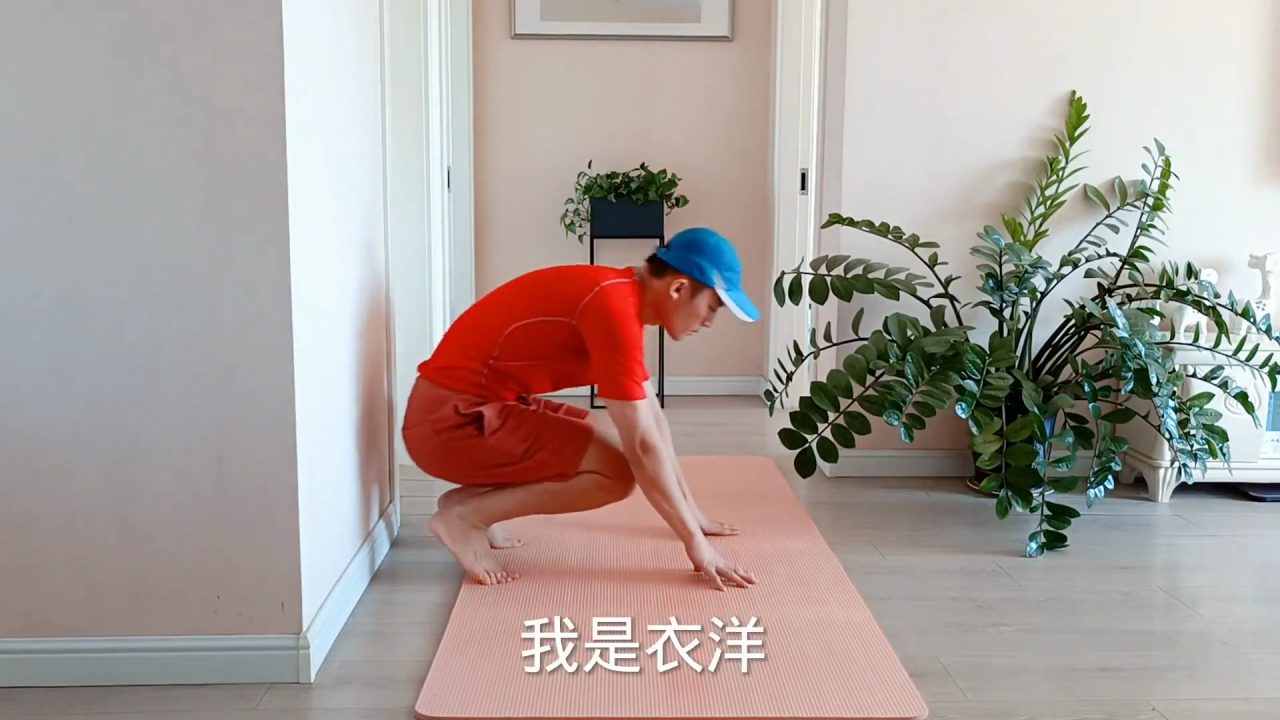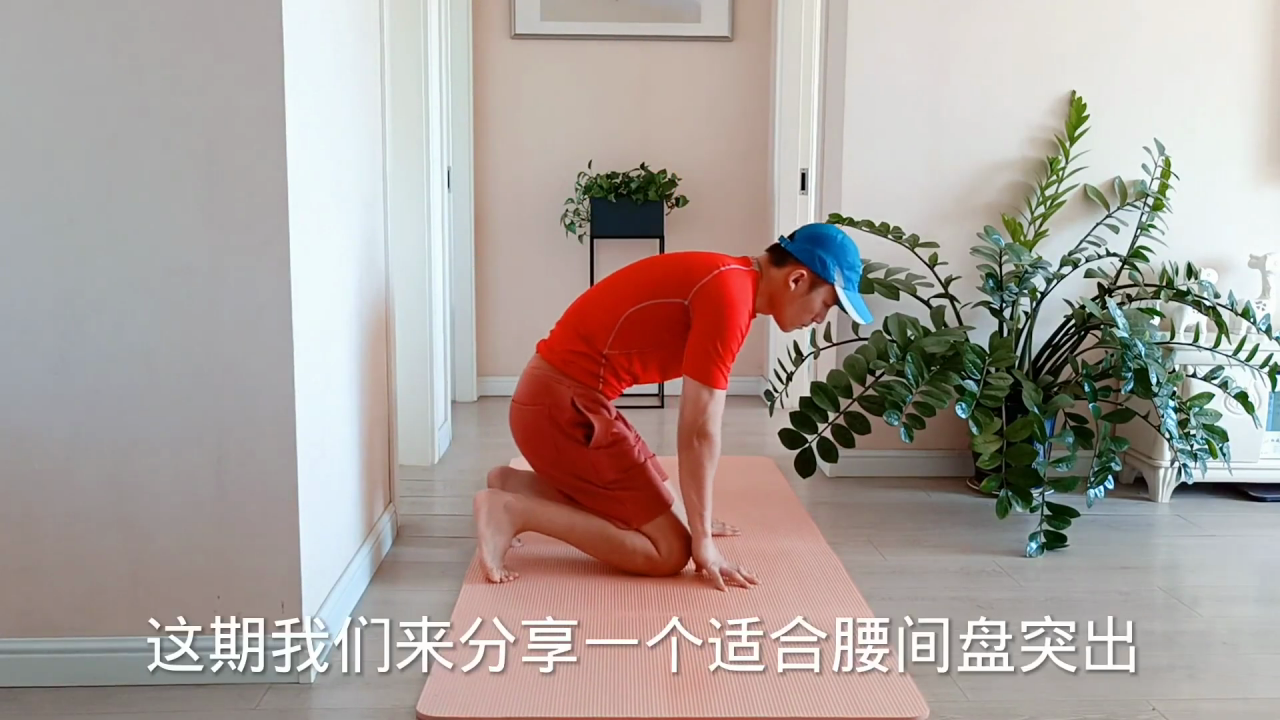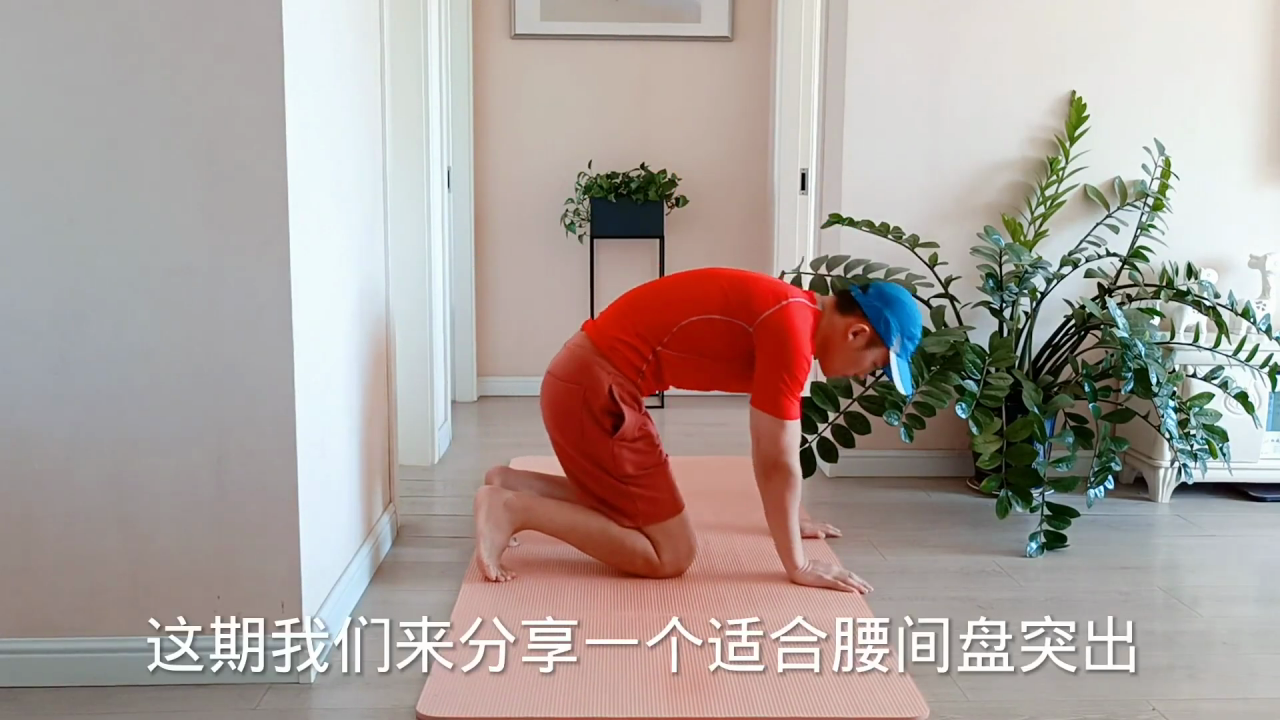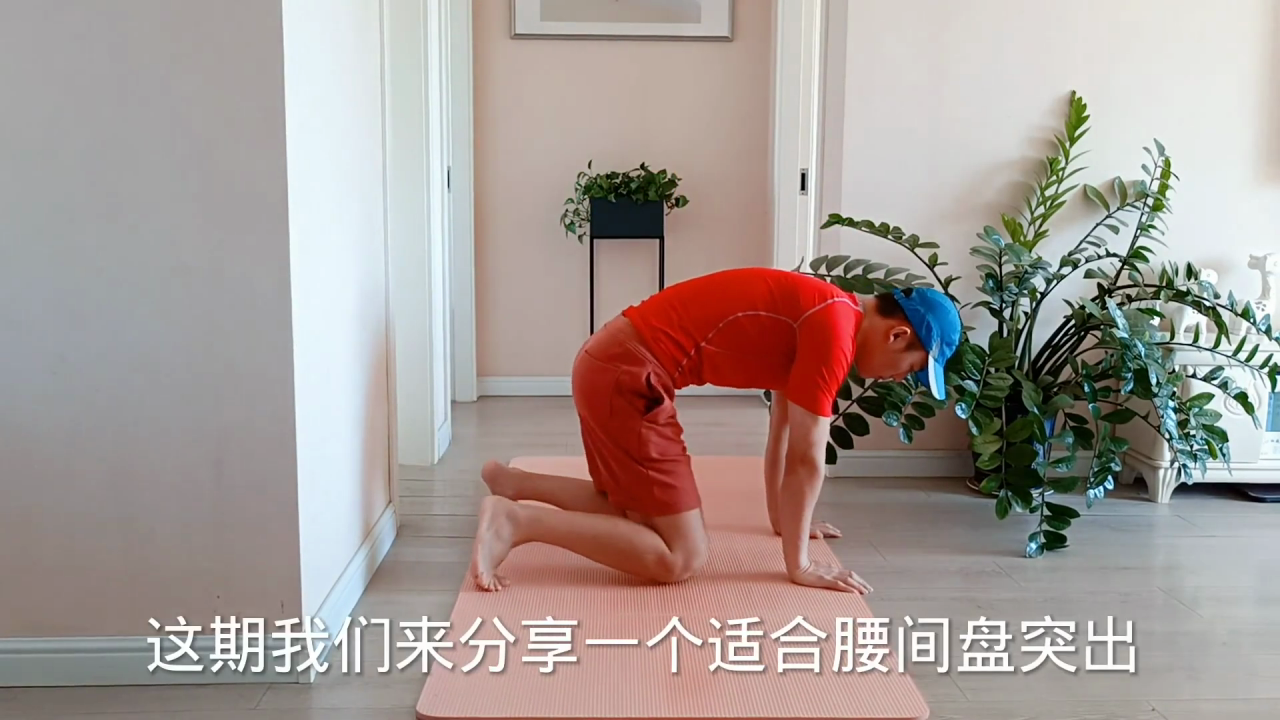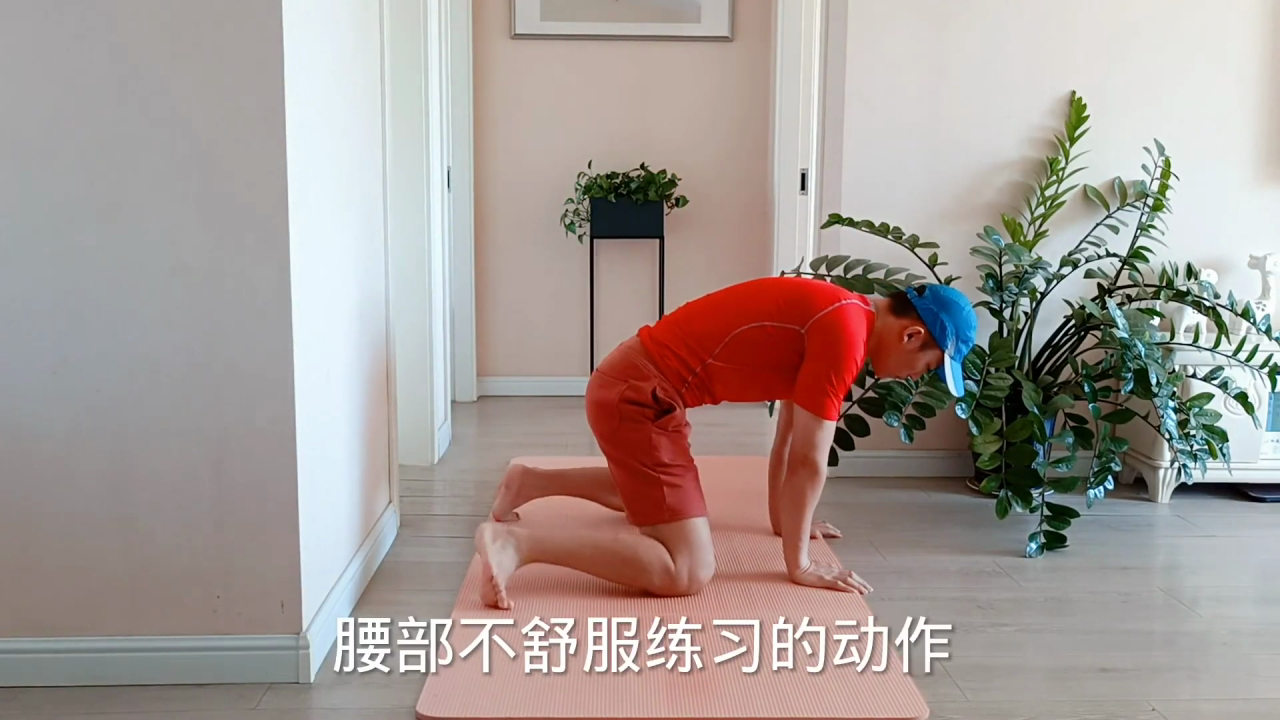
dt=0.7s
person 1, frame 1
left shoulder: (621, 296)
right shoulder: (615, 310)
left elbow: (652, 420)
right elbow: (643, 445)
left wrist: (688, 510)
right wrist: (694, 540)
left hip: (462, 405)
right hip: (449, 421)
left knee: (613, 445)
right knee: (616, 472)
left ankle: (475, 500)
right ankle: (466, 516)
person 1, frame 2
left shoulder: (728, 280)
right shoulder: (730, 296)
left elbow: (695, 422)
right elbow: (699, 431)
left wrist: (699, 521)
right wrist: (703, 540)
left hip: (561, 393)
right hip: (564, 405)
left knee: (655, 511)
right knee: (669, 552)
left ankle: (516, 485)
right ankle: (512, 510)
person 1, frame 3
left shoulder: (791, 313)
right shoulder: (791, 330)
left elbow: (768, 441)
right elbow: (780, 463)
left wrist: (784, 523)
right wrist: (796, 564)
left hip: (585, 376)
right hip: (595, 389)
left knee: (637, 509)
right knee: (670, 555)
left ankle: (513, 484)
right ankle: (511, 508)
person 1, frame 4
left shoulder: (819, 312)
right shoulder: (834, 328)
left elbow: (783, 430)
right elbow: (805, 457)
left wrist: (783, 519)
right wrist: (798, 563)
left hip: (608, 360)
right hip: (628, 376)
left knee: (637, 511)
right knee: (681, 556)
left ankle: (512, 482)
right ankle: (513, 520)
person 1, frame 5
left shoulder: (836, 313)
right shoulder: (845, 332)
left elbow: (789, 432)
right elbow: (808, 459)
left wrist: (783, 520)
right wrist: (798, 563)
left hip: (632, 382)
right hip: (638, 396)
left knee: (658, 495)
right knee: (687, 572)
left ankle: (534, 481)
right ankle: (514, 542)
